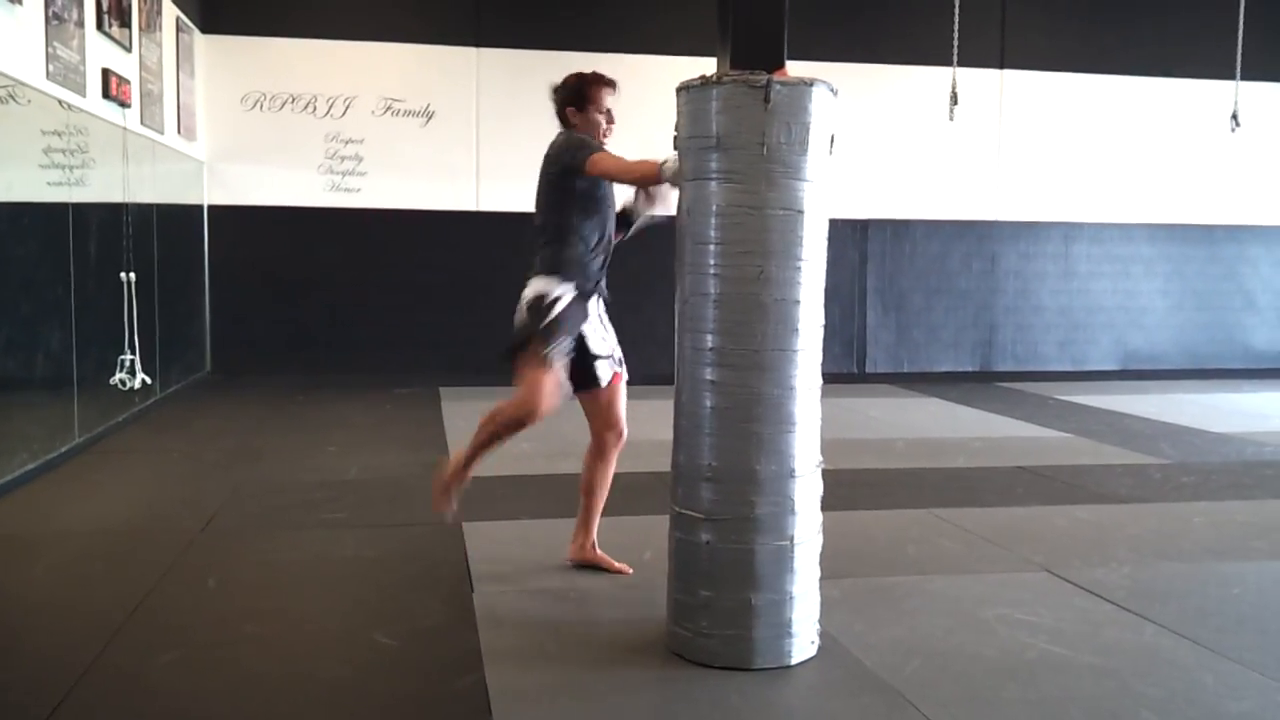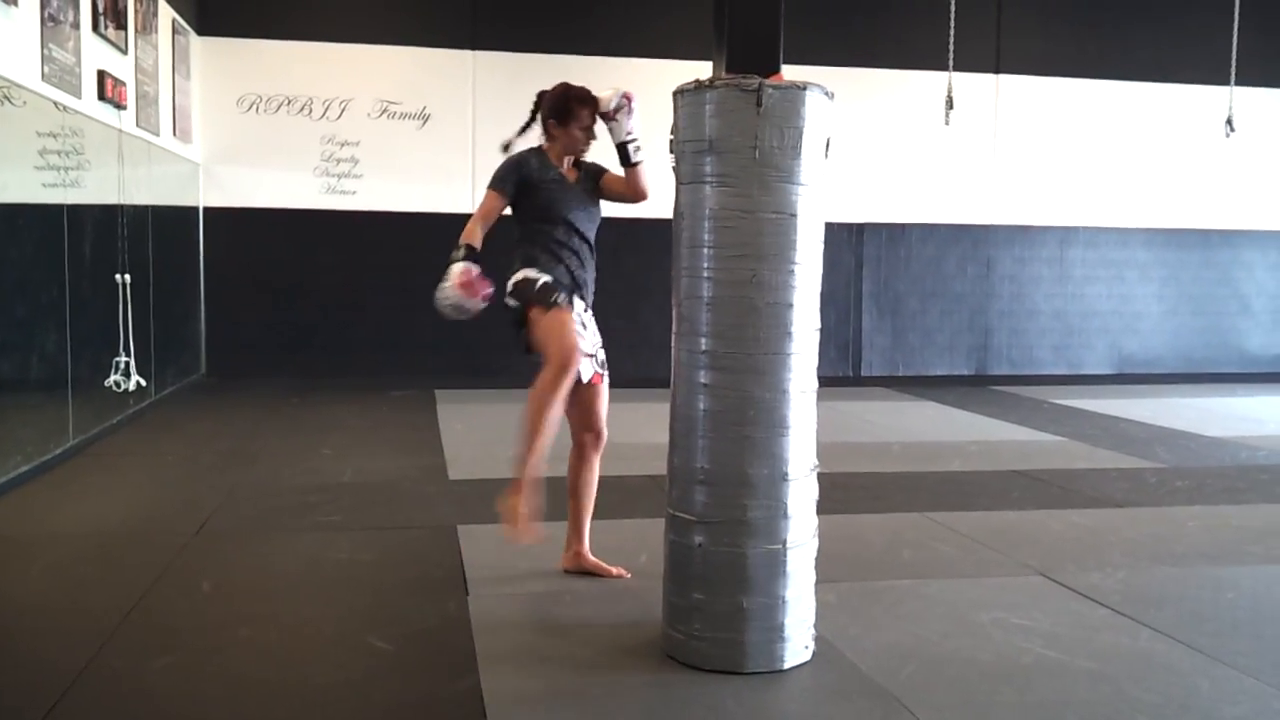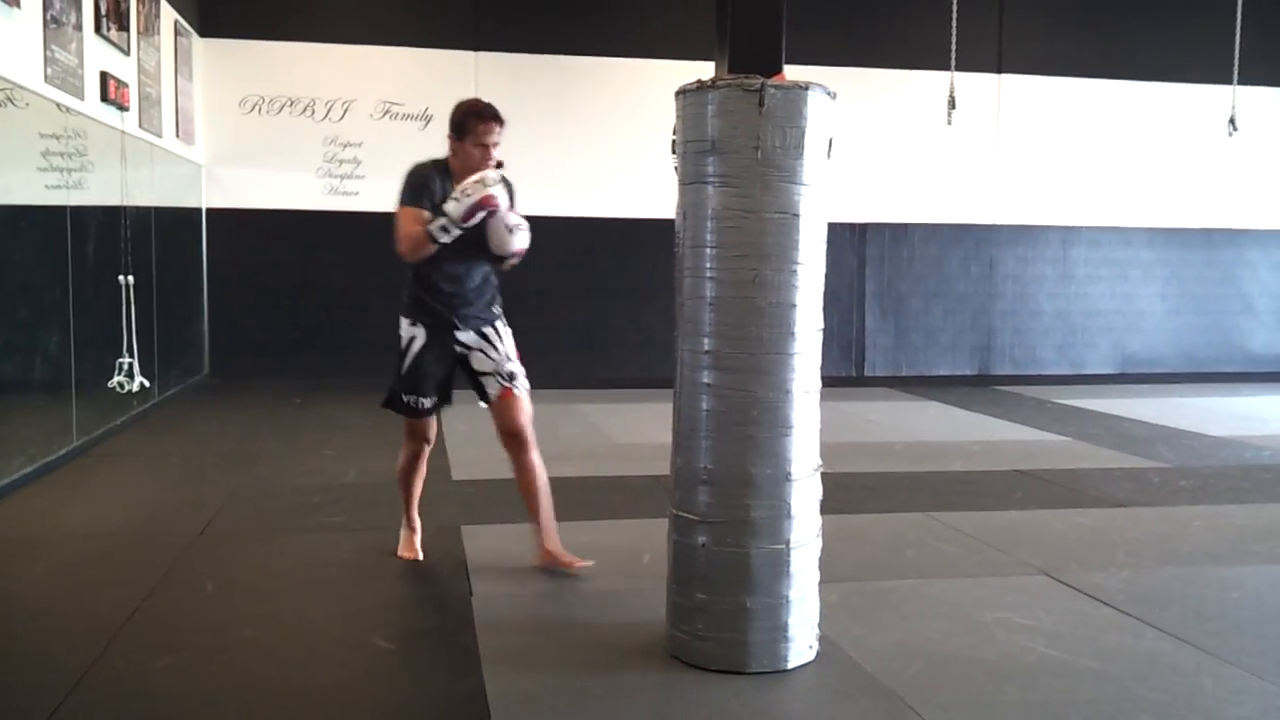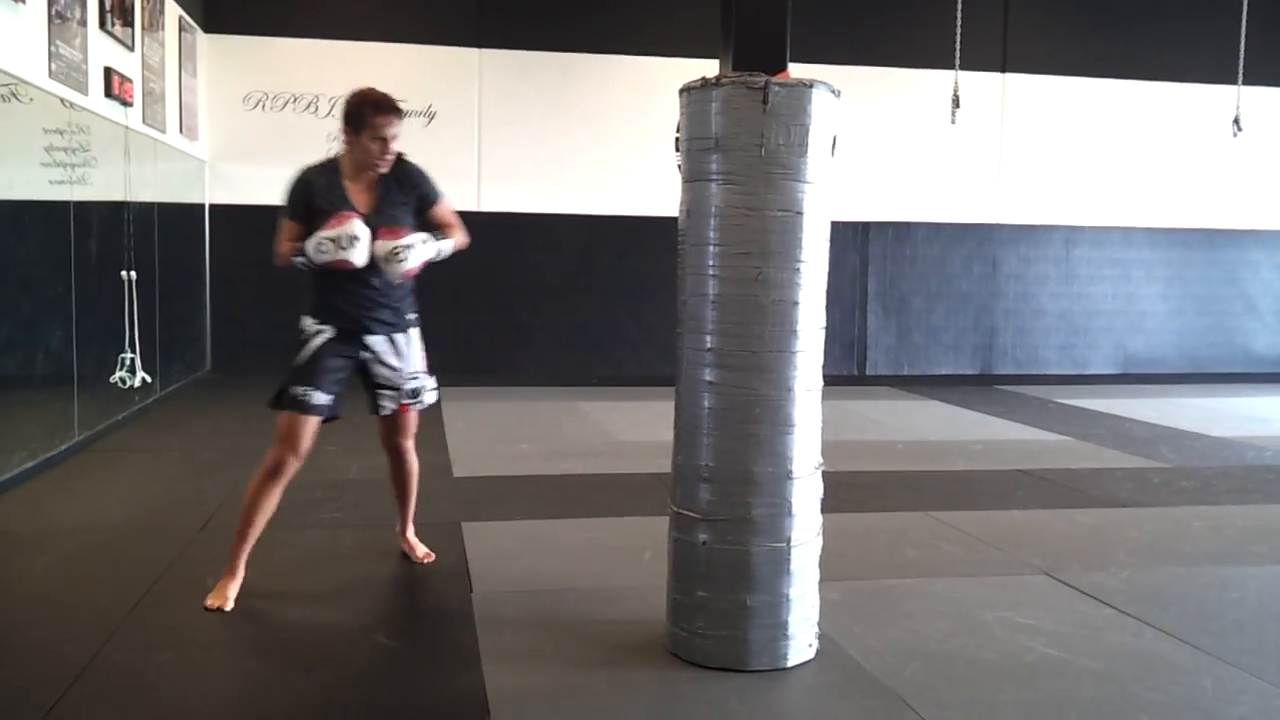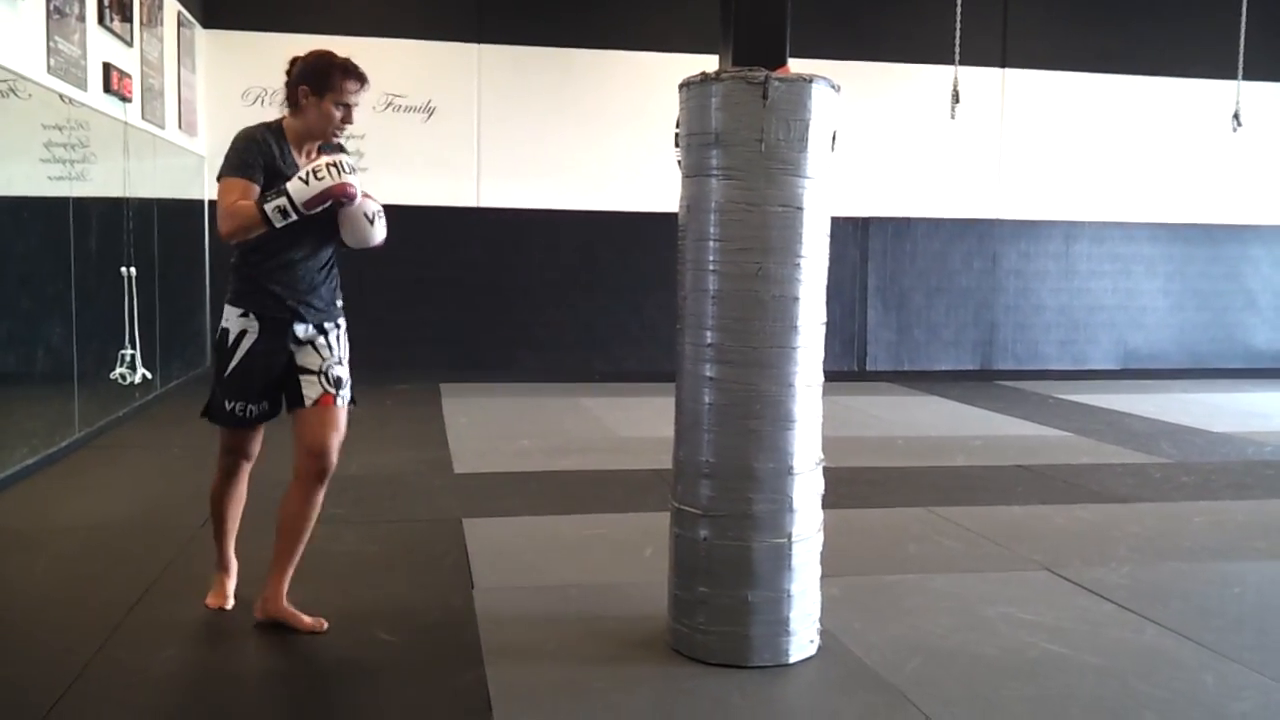
dt=0.4s
person 1, frame 1
left shoulder: (594, 176)
right shoulder: (571, 147)
right elbow: (633, 173)
left wrist: (637, 212)
right wrist: (672, 171)
left hip: (586, 304)
right hip: (557, 290)
left knee: (613, 430)
right knee: (535, 404)
left ankle: (584, 543)
right ankle: (461, 464)
person 1, frame 2
left shoulder: (587, 172)
right shoulder: (524, 165)
left elbow: (639, 193)
right elbow: (481, 220)
left wrist: (624, 133)
right wrist: (464, 261)
left hip: (577, 305)
right hip: (540, 283)
left knee: (593, 433)
right knee: (564, 357)
left ankle: (577, 551)
right ankle: (521, 488)
person 1, frame 3
left shoulder: (499, 185)
right shoulder: (424, 178)
right elbow: (408, 247)
right wrist: (457, 212)
left hip: (483, 321)
right hip: (428, 324)
left knee: (519, 434)
right knee: (420, 441)
left ankle: (547, 544)
right ankle: (410, 525)
person 1, frame 4
left shoulder: (410, 178)
right shoulder: (313, 182)
left elbow: (458, 235)
right elbow: (282, 253)
left wrist: (424, 250)
right wrist: (313, 251)
left hip: (394, 331)
right hip: (330, 331)
left knee: (400, 446)
right knee: (285, 455)
left ankle: (405, 531)
right ankle: (234, 570)
person 1, frame 5
left shoulder: (337, 157)
right shoulder: (255, 144)
right elbow: (230, 224)
right wrist: (300, 194)
left hip: (321, 318)
right hip: (256, 320)
left knee: (320, 460)
right knee: (236, 458)
left ankle: (275, 595)
right ankle: (226, 569)
